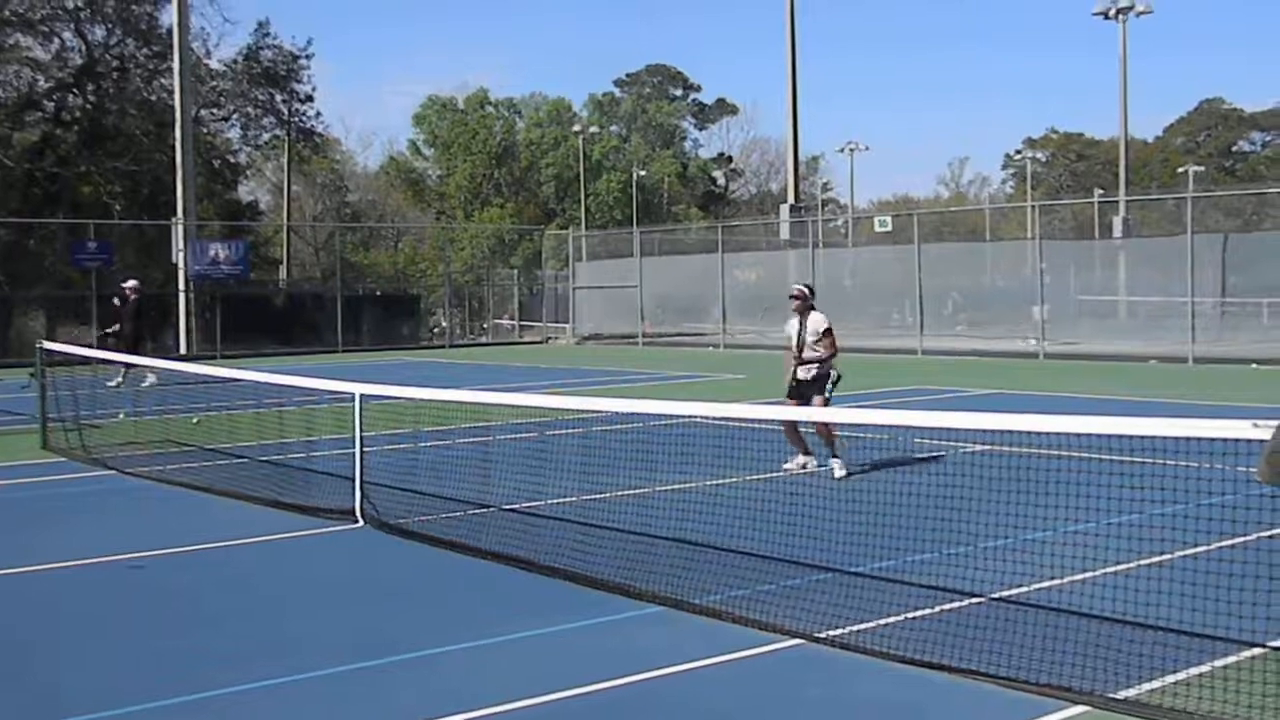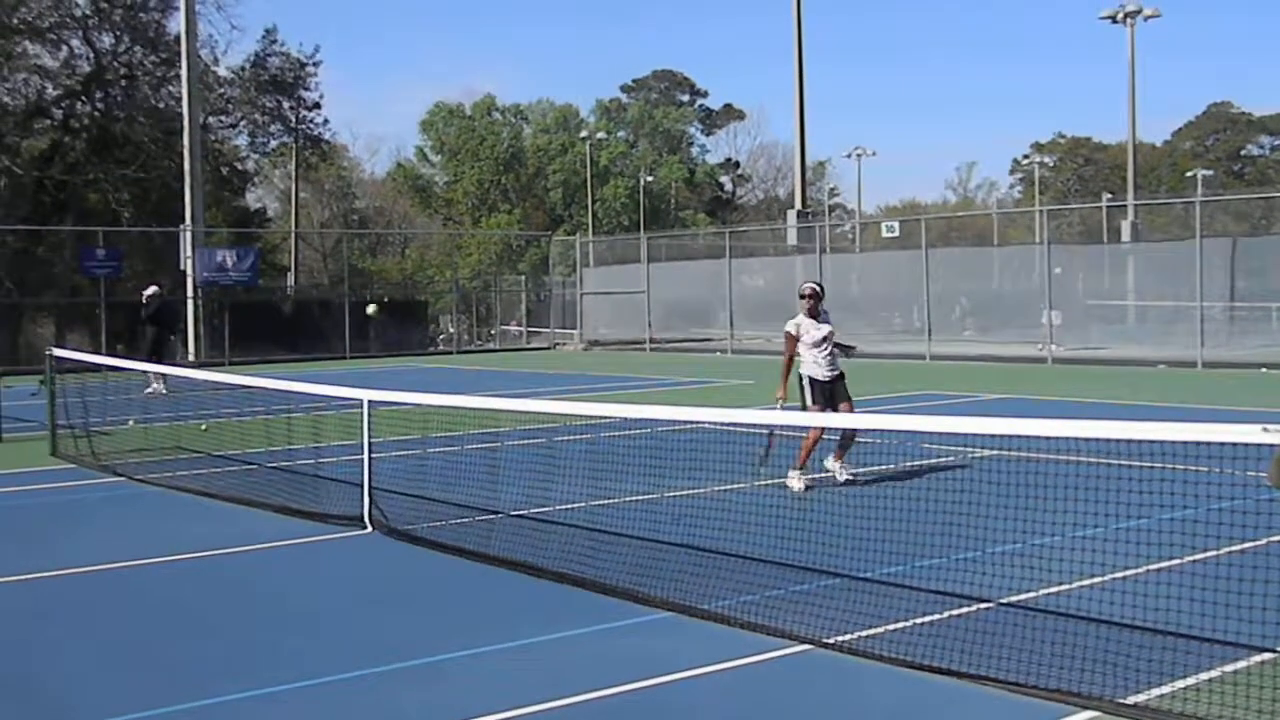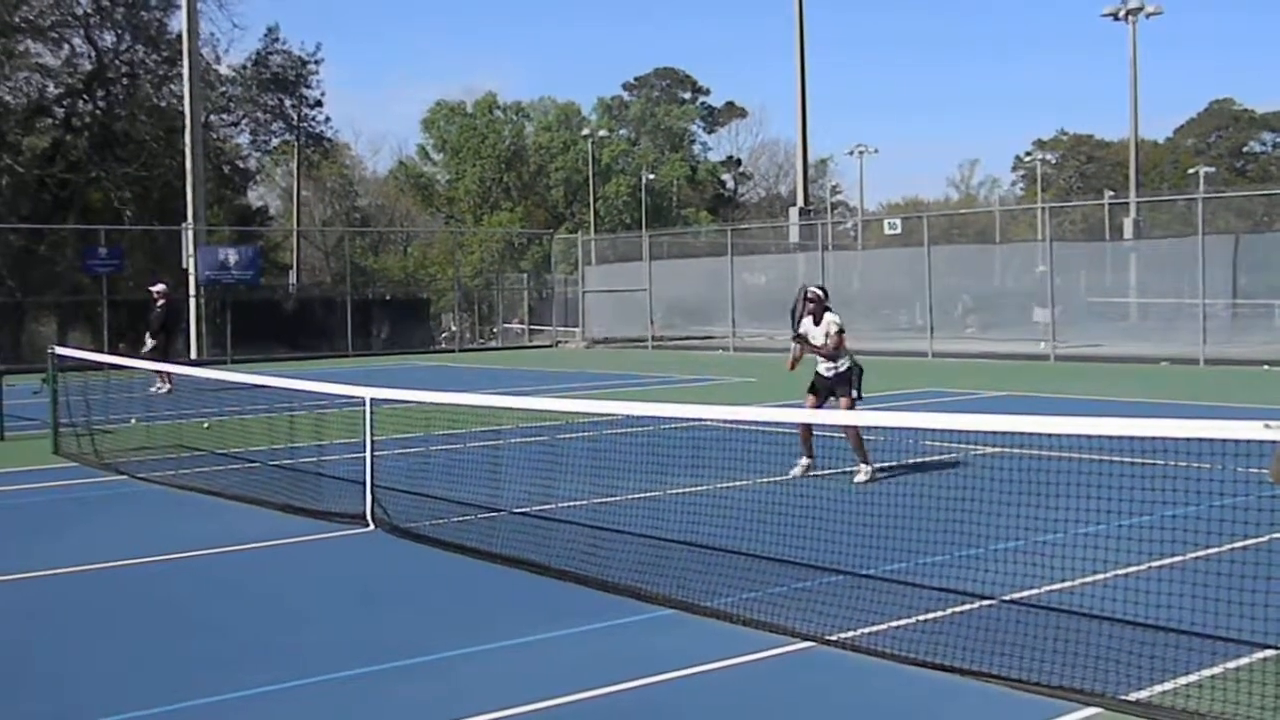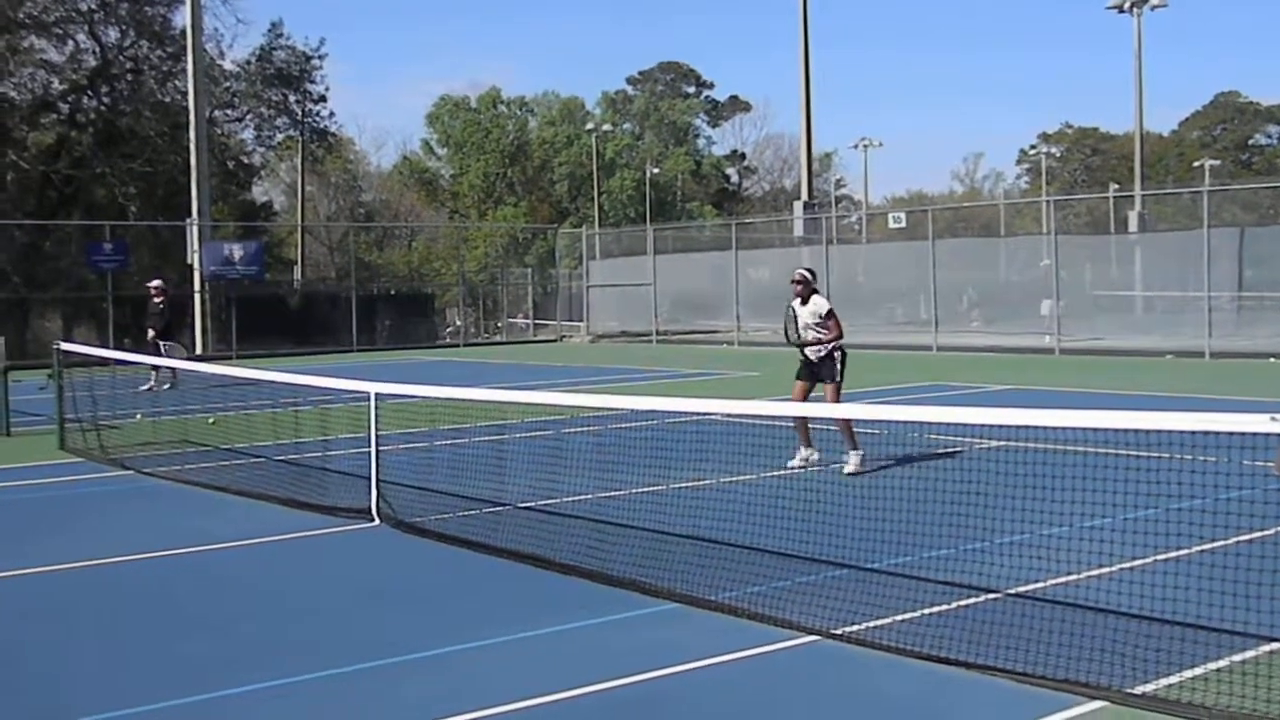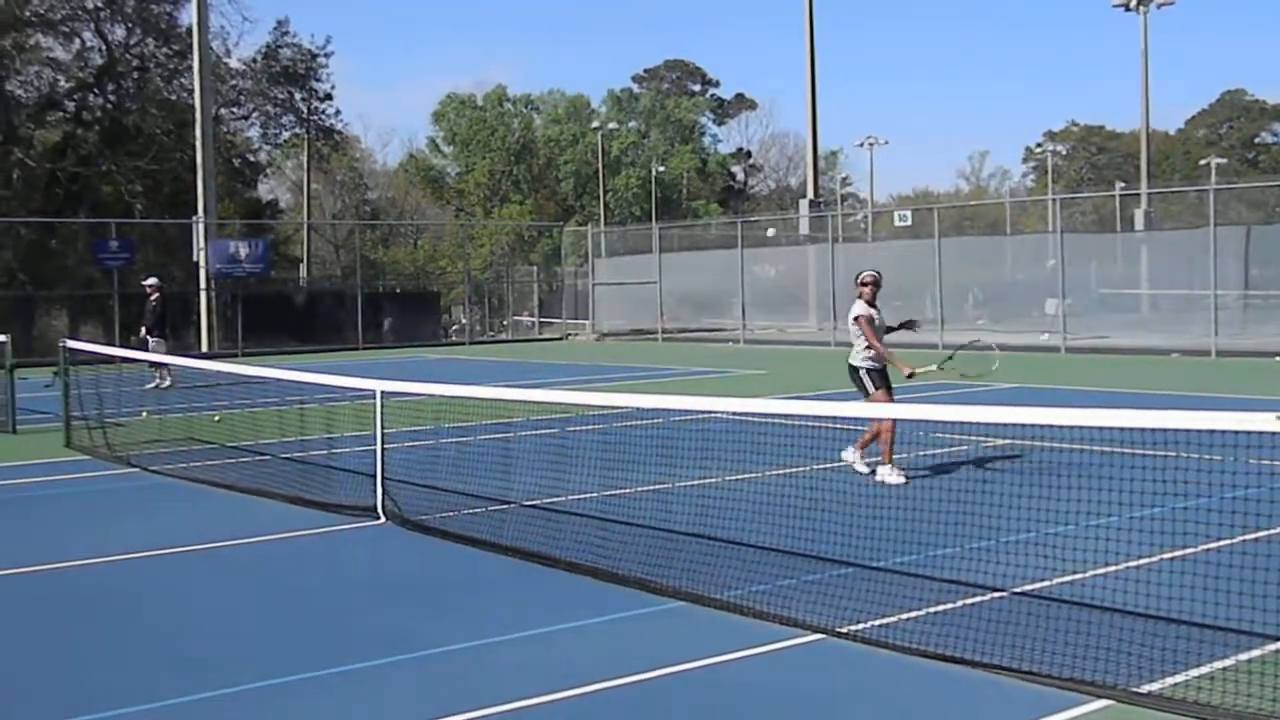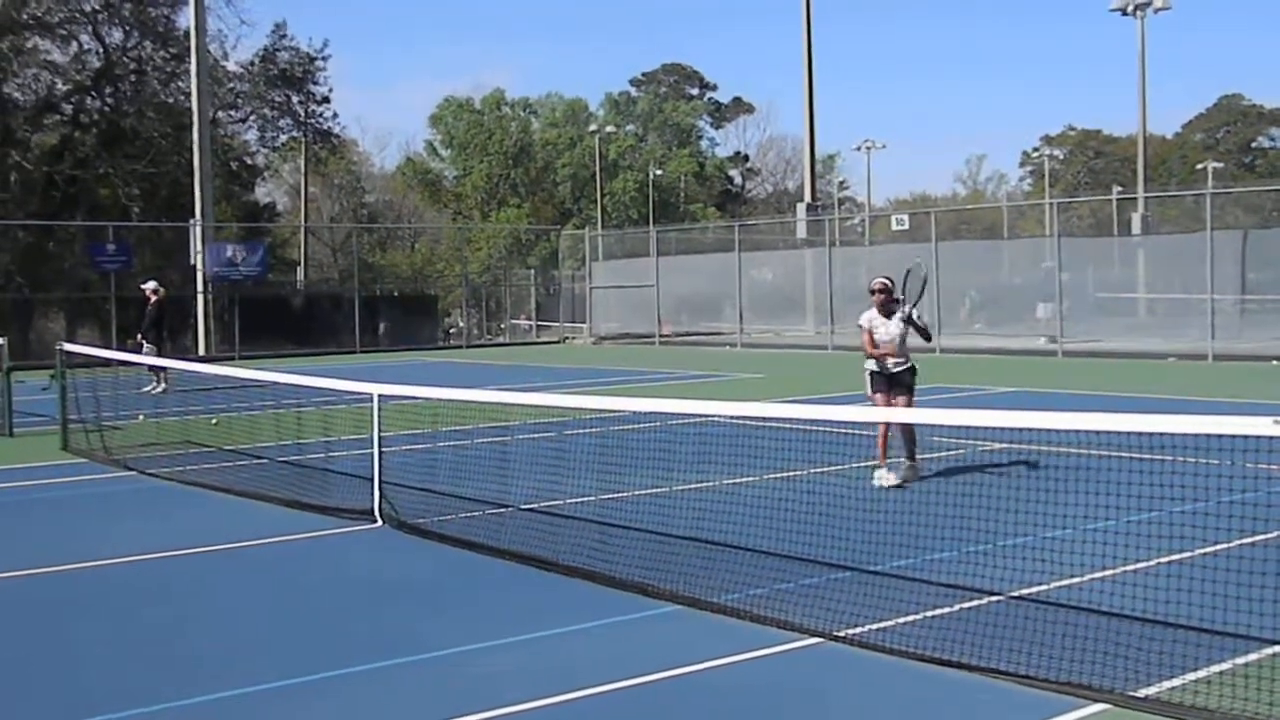
dt=0.7s
person 1, frame 1
left shoulder: (820, 320)
right shoulder: (792, 324)
left elbow: (832, 351)
left wrist: (808, 359)
right wrist: (791, 372)
left hip: (823, 376)
right hip: (802, 378)
left knee: (818, 421)
right knee: (788, 422)
left ankle: (835, 459)
right ankle: (806, 457)
person 1, frame 2
left shoulder: (824, 316)
right shoulder: (795, 324)
right elbow: (788, 357)
left wrist: (840, 347)
right wrist: (783, 388)
left hip: (835, 378)
right hip: (812, 379)
left knee: (851, 427)
right knee: (817, 430)
left ankle: (836, 461)
right ankle: (795, 473)
person 1, frame 3
left shoulder: (832, 321)
right shoulder: (805, 322)
left elbow: (832, 354)
right elbow: (800, 347)
left wrist: (808, 344)
right wrist: (794, 359)
left hip: (844, 372)
right hip: (822, 374)
left knee: (846, 421)
left ankle: (865, 466)
right ankle: (807, 460)
person 1, frame 4
left shoulder: (820, 303)
right shoulder: (795, 305)
left elbow: (838, 334)
left wrist: (812, 342)
right wrist: (801, 344)
left hip: (829, 357)
right hip: (810, 358)
left knee: (833, 405)
right knee: (796, 403)
left ankle: (854, 452)
right ankle: (806, 452)
person 1, frame 5
left shoulder: (872, 307)
right shoulder: (860, 311)
right elbow: (875, 344)
left wrist: (900, 326)
right wrist: (901, 366)
left hip: (876, 368)
right hip: (862, 369)
left knee: (886, 419)
right knee: (889, 417)
left ankle: (854, 452)
right ankle: (886, 467)
person 1, frame 6
left shoulder: (904, 310)
right shoulder: (867, 318)
left elbow: (927, 338)
right elbow: (869, 351)
left wrist: (913, 323)
right wrist: (885, 351)
left hip: (903, 371)
right hip: (878, 372)
left ankle: (911, 463)
right ankle: (881, 470)
